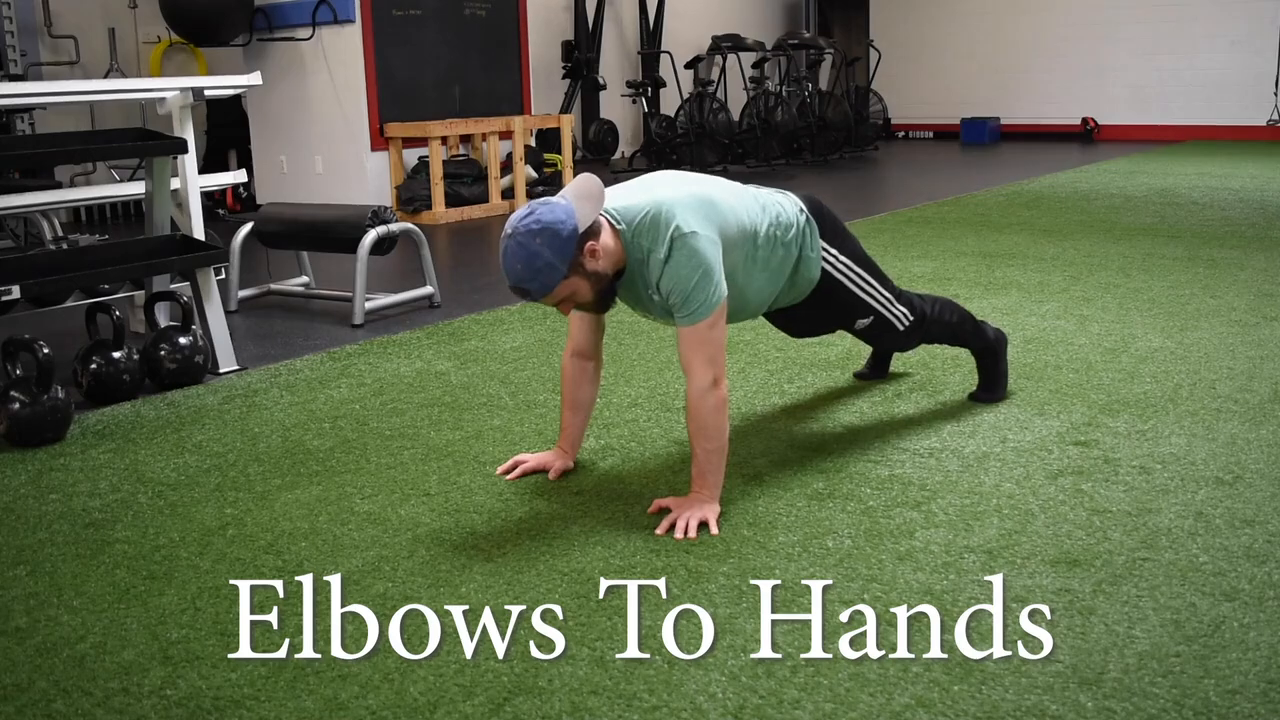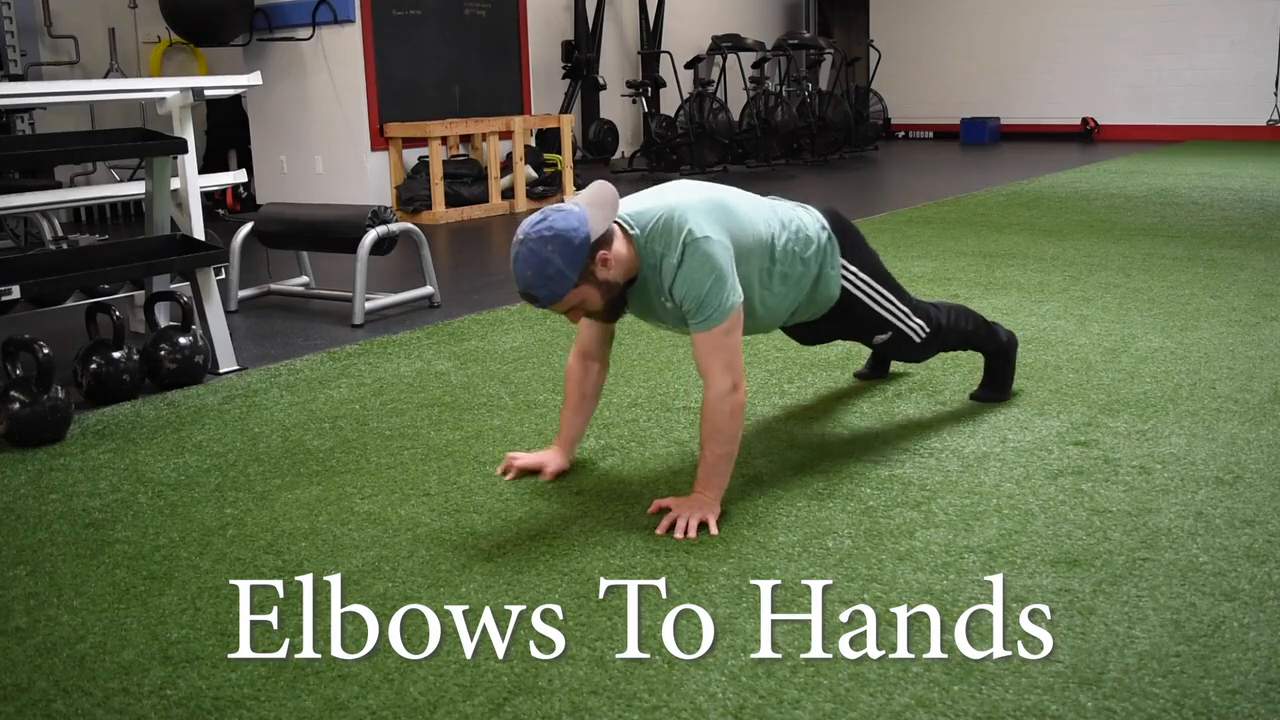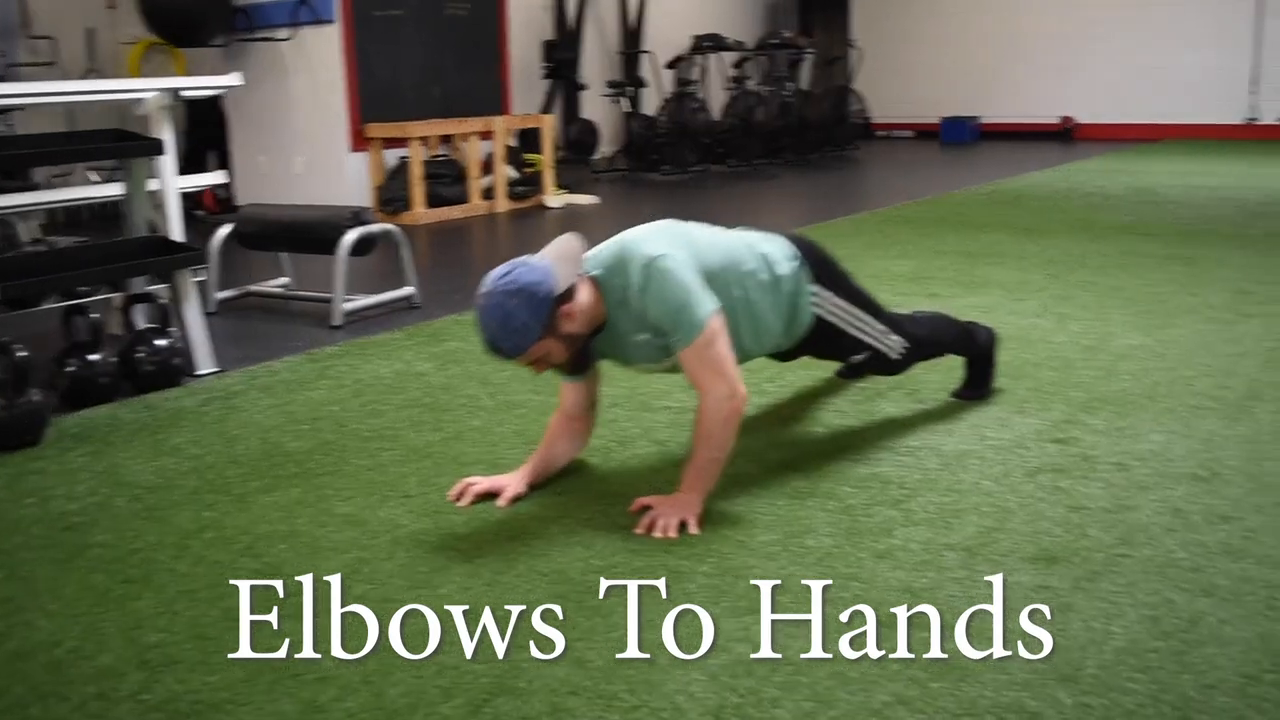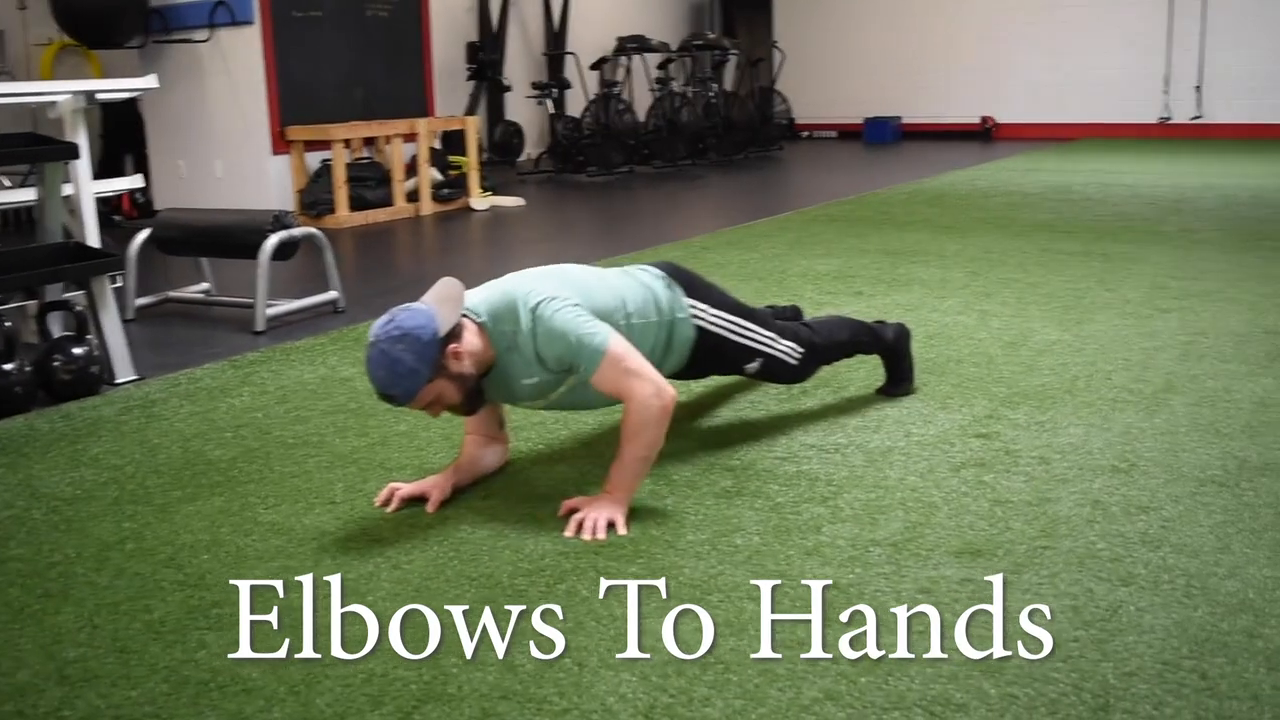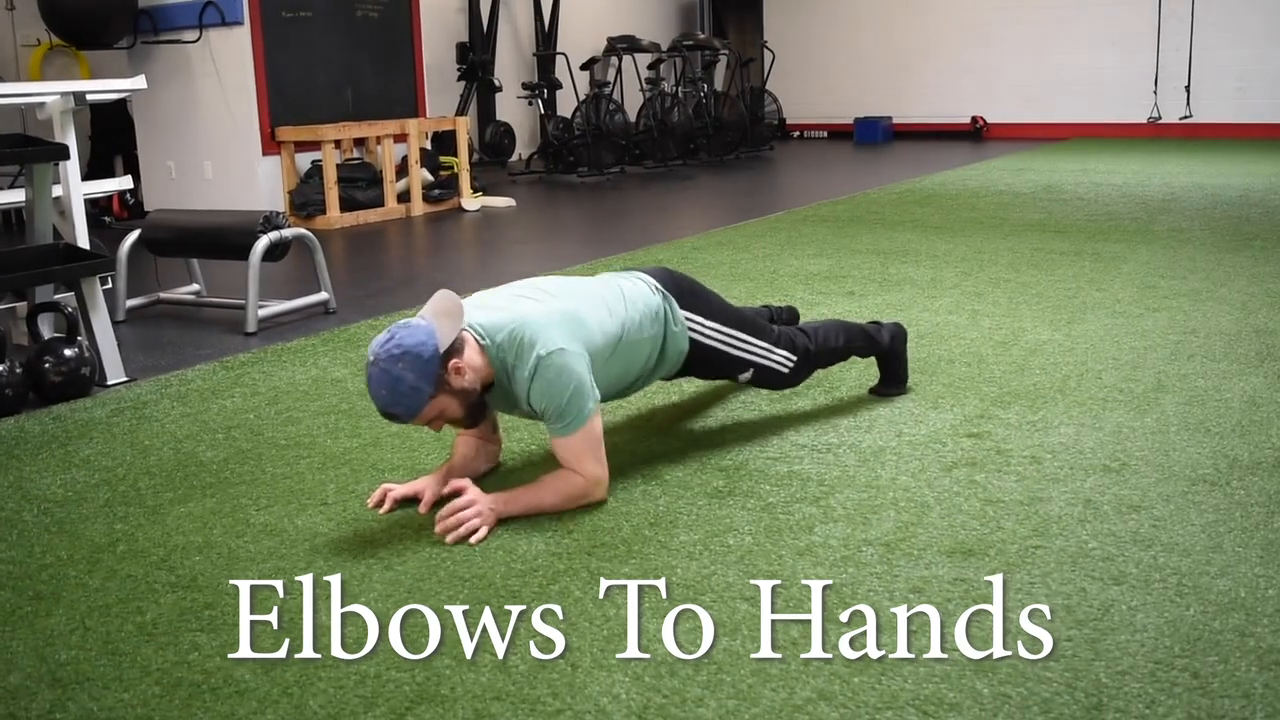
dt=0.4s
person 1, frame 1
left shoulder: (679, 241)
right shoulder: (578, 238)
left elbow: (707, 381)
right elbow: (582, 356)
left wrist: (706, 497)
right wrist: (565, 450)
left hip: (802, 244)
right hip: (760, 263)
left knee: (902, 321)
right knee: (819, 327)
left ankle: (985, 342)
right ankle: (882, 356)
person 1, frame 2
left shoulder: (691, 247)
right shoulder: (592, 246)
left elbow: (726, 386)
right elbow: (588, 359)
left wrist: (706, 497)
right wrist: (561, 449)
left hip: (823, 259)
right hip: (780, 280)
left knee: (917, 334)
right knee: (832, 337)
left ankle: (996, 344)
right ankle: (881, 352)
person 1, frame 3
left shoulder: (654, 274)
right shoulder: (569, 309)
left elbow: (725, 395)
right elbow: (575, 421)
left wrist: (689, 497)
right wrist: (523, 474)
left hip: (795, 284)
right hip: (758, 308)
left knee: (895, 348)
left ankle: (974, 343)
right ankle: (855, 358)
person 1, frame 4
left shoulder: (541, 319)
right shoulder: (461, 345)
left elbow: (654, 396)
right elbow: (489, 443)
left wrist: (614, 498)
right wrist: (446, 478)
left hip: (674, 311)
right hip: (638, 320)
left knee: (797, 354)
left ankle: (886, 338)
right ankle: (780, 315)
person 1, frame 5
left shoulder: (545, 358)
right shoulder: (451, 341)
left elbow: (591, 479)
right elbow: (482, 443)
left wrist: (495, 504)
right wrist: (441, 476)
left hip: (672, 318)
right hip: (628, 305)
left knee: (791, 358)
left ankle: (882, 339)
right ankle: (776, 316)
